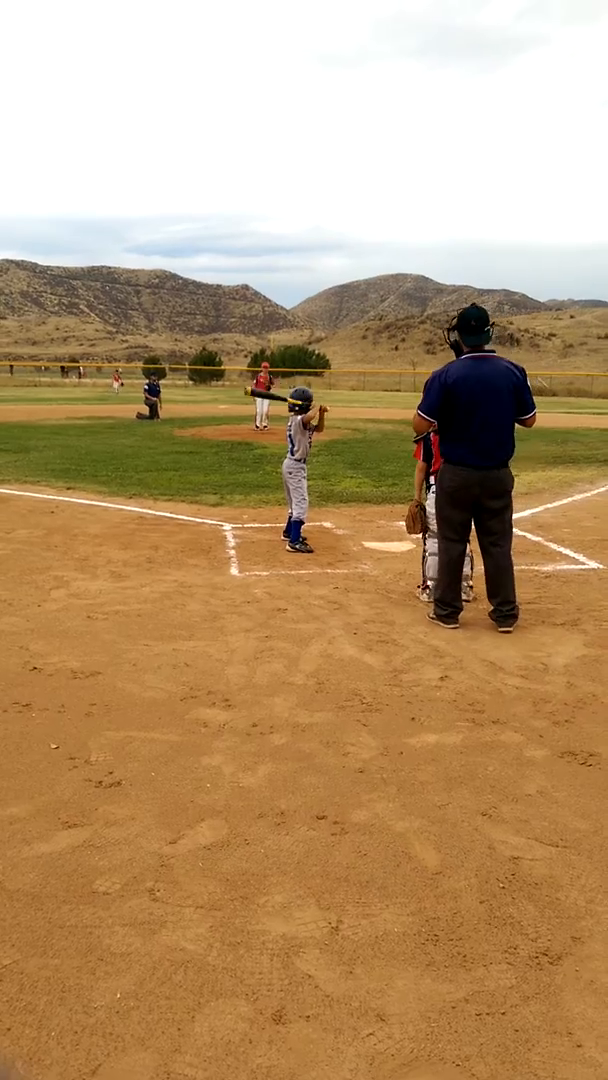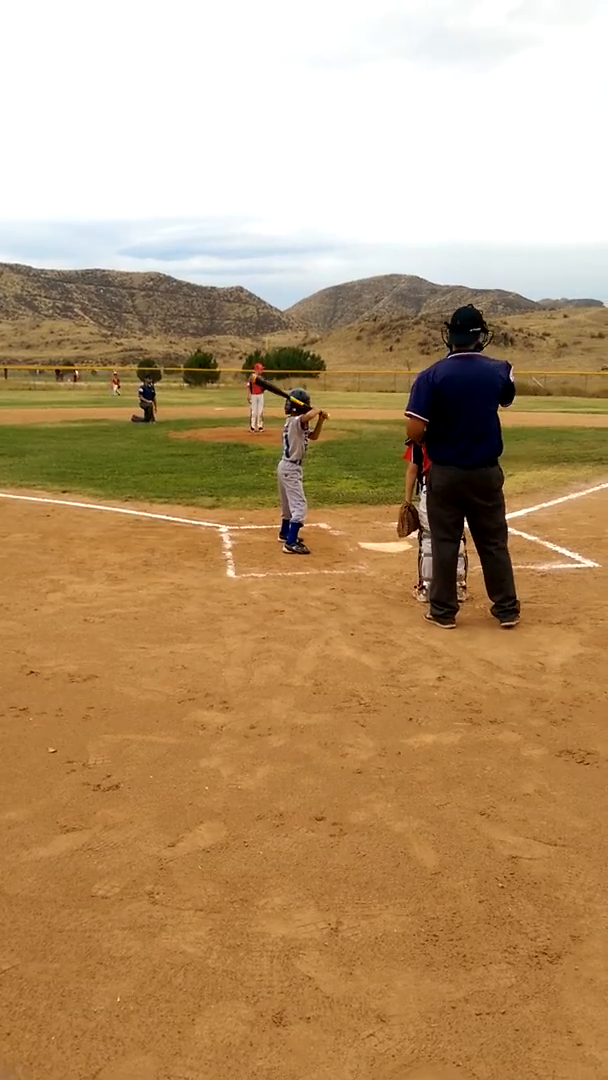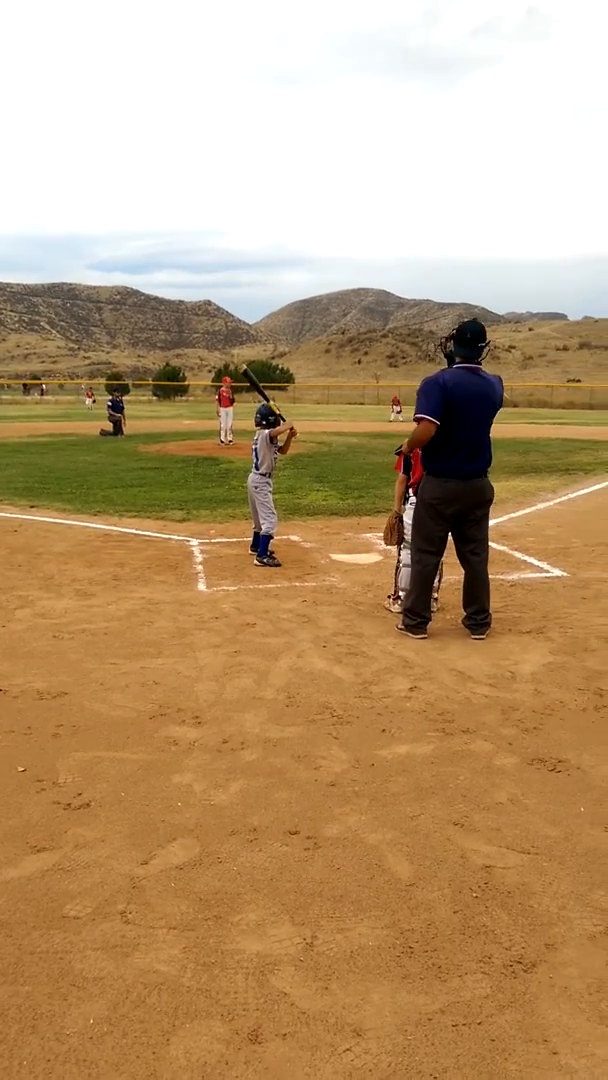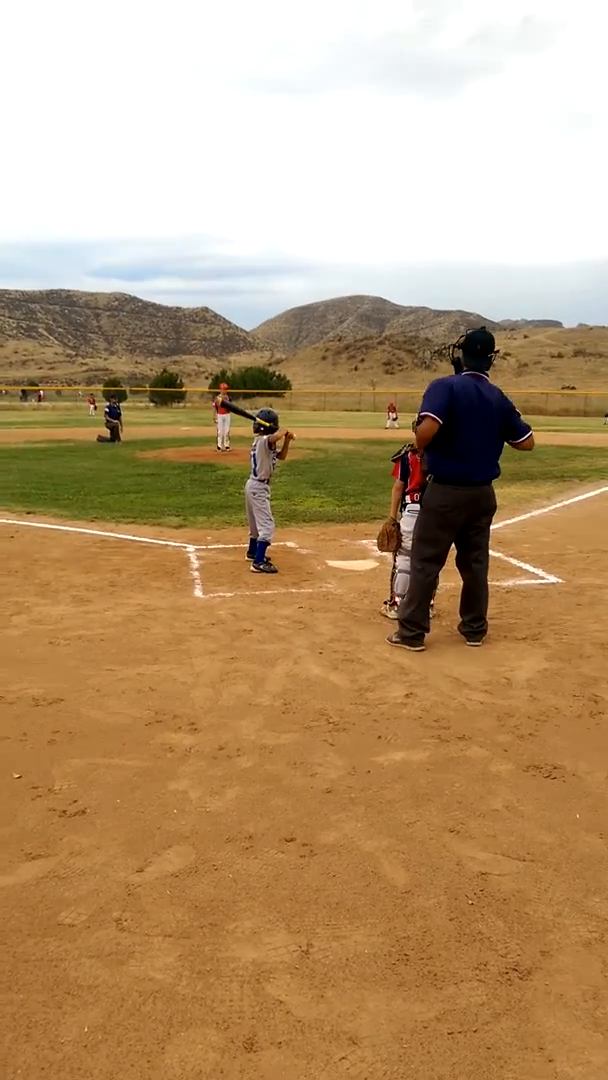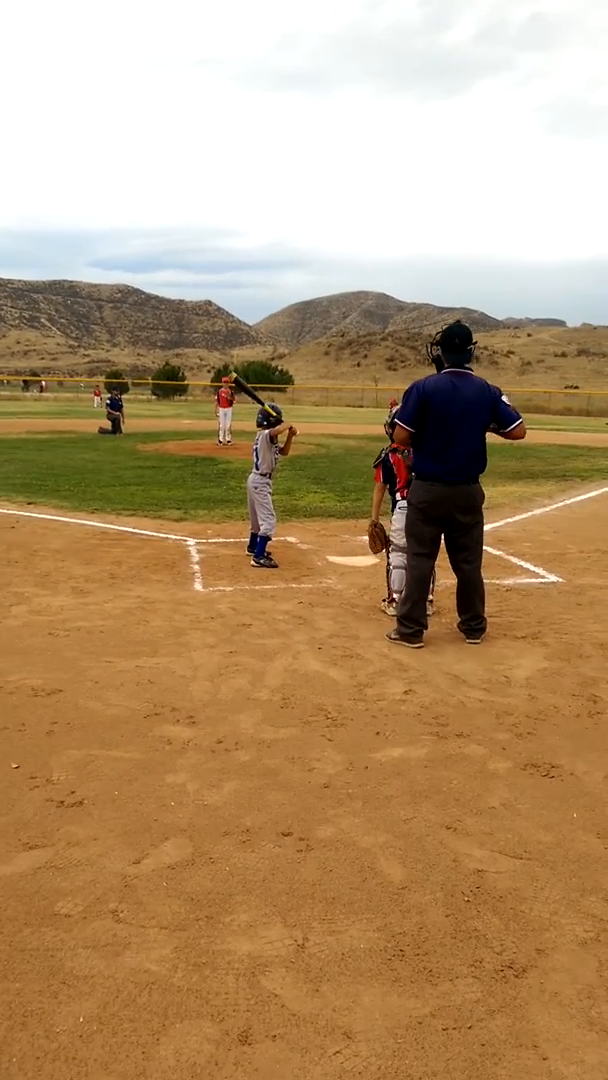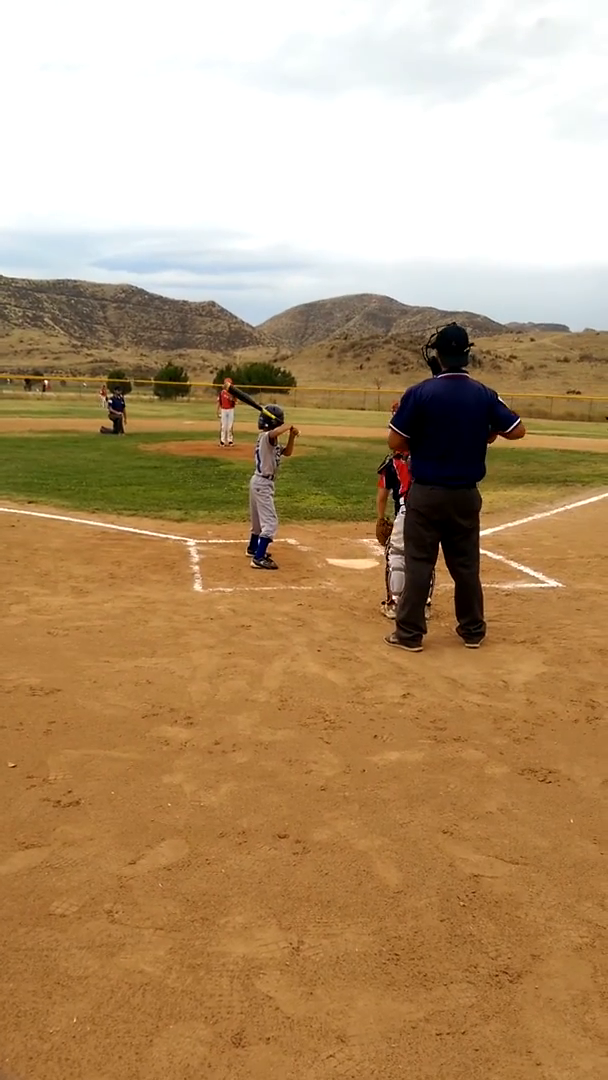
dt=0.5s
person 1, frame 1
left shoulder: (445, 376)
right shoulder: (513, 372)
left elbow: (421, 426)
right elbow: (528, 420)
left hip: (457, 474)
right hip: (497, 474)
left knee: (452, 543)
right knee: (498, 545)
left ankle: (447, 610)
right ankle: (505, 613)
person 1, frame 2
left shoulder: (432, 376)
right shoulder: (498, 371)
left elbow: (415, 430)
left wrist: (429, 438)
left hip: (446, 474)
right hip: (486, 472)
left knee: (445, 543)
right knee: (494, 541)
left ankle: (443, 610)
right ankle: (507, 609)
person 1, frame 3
left shoulder: (439, 382)
right shoulder: (493, 384)
left elbow: (426, 430)
left wrist: (409, 446)
left hip: (440, 484)
right hip: (478, 484)
left knee: (426, 554)
right knee: (475, 555)
left ankle: (415, 621)
right ankle: (478, 621)
person 1, frame 4
left shoulder: (445, 386)
right shoulder: (499, 398)
left elbow: (427, 430)
right elbow: (526, 442)
left wrist: (419, 448)
left hip: (446, 491)
right hip: (482, 492)
left knee: (425, 561)
right knee: (475, 562)
left ankle: (411, 632)
right ankle: (474, 628)
person 1, frame 5
left shoulder: (423, 388)
right shoulder: (487, 391)
left elbow: (400, 437)
right elbow: (518, 431)
left hip: (427, 489)
right hip: (467, 490)
left knee: (420, 560)
right knee: (468, 560)
left ankle: (410, 629)
right ankle: (473, 626)
person 1, frame 6
left shoulder: (420, 393)
right shoulder: (484, 395)
left elbow: (396, 442)
right elbow: (516, 431)
right wrist: (489, 431)
left hip: (426, 494)
right hip: (466, 494)
left knee: (418, 564)
right knee: (466, 564)
left ankle: (409, 633)
right ankle: (472, 630)
